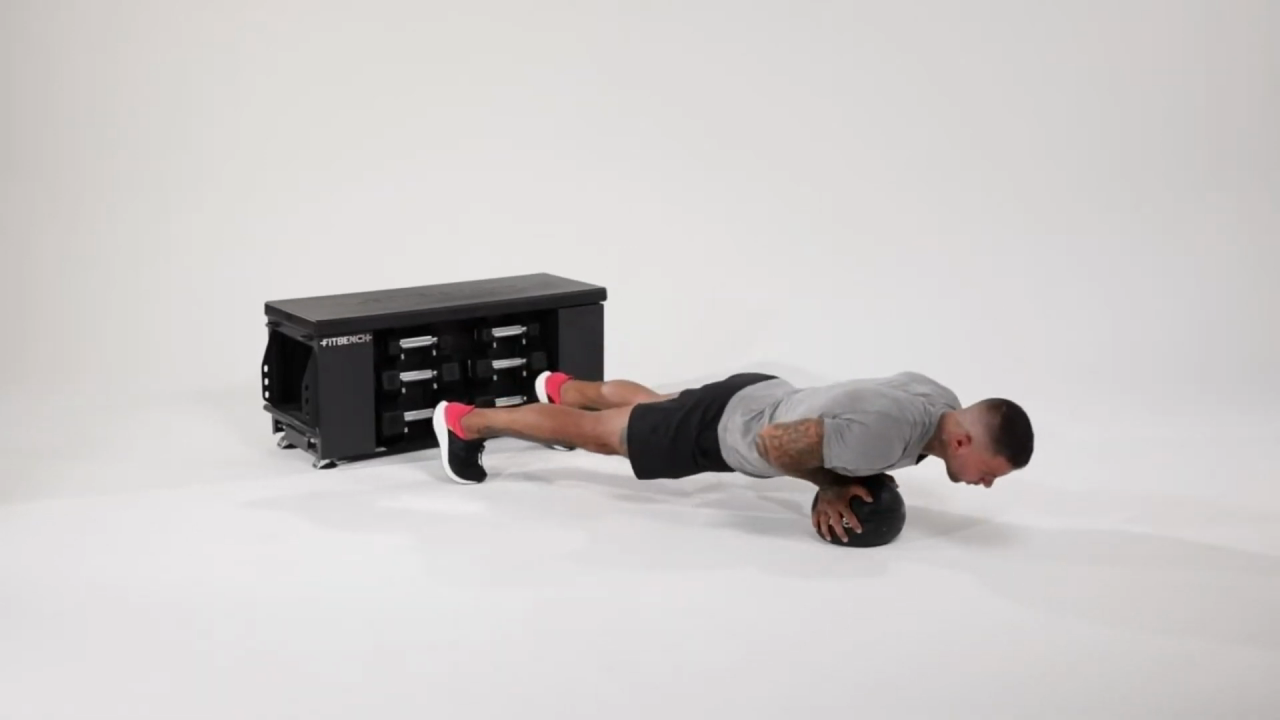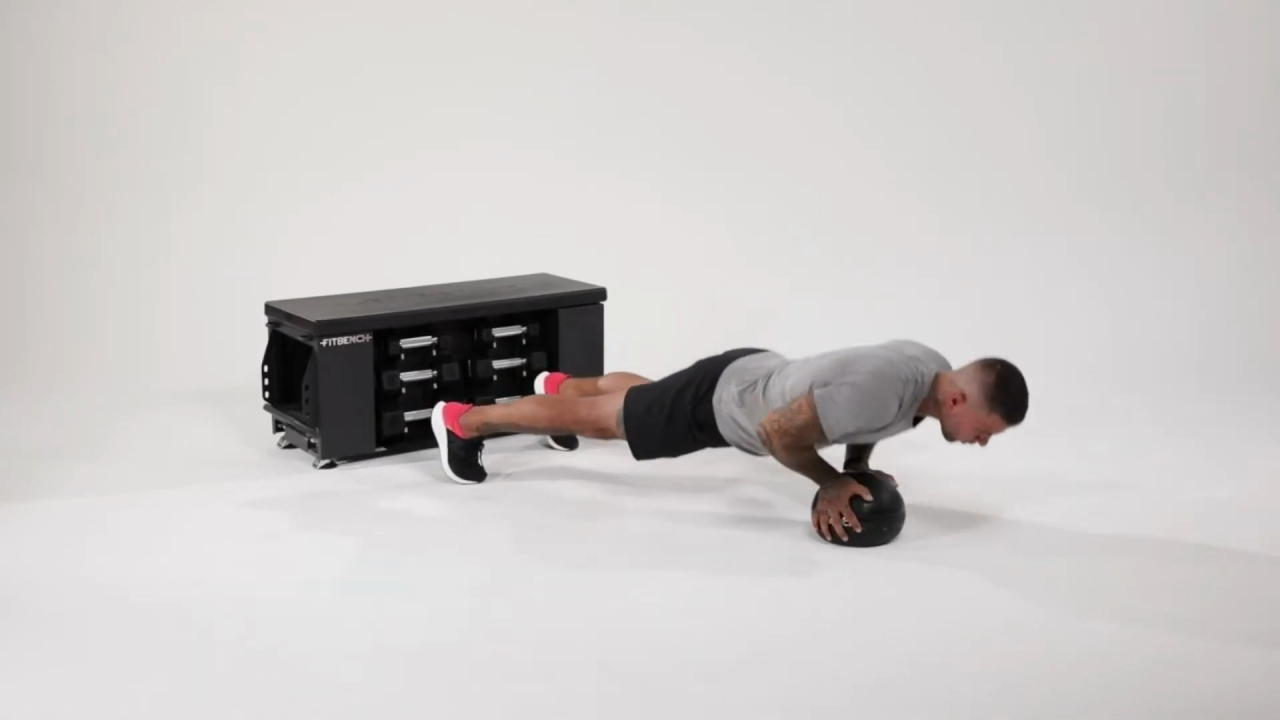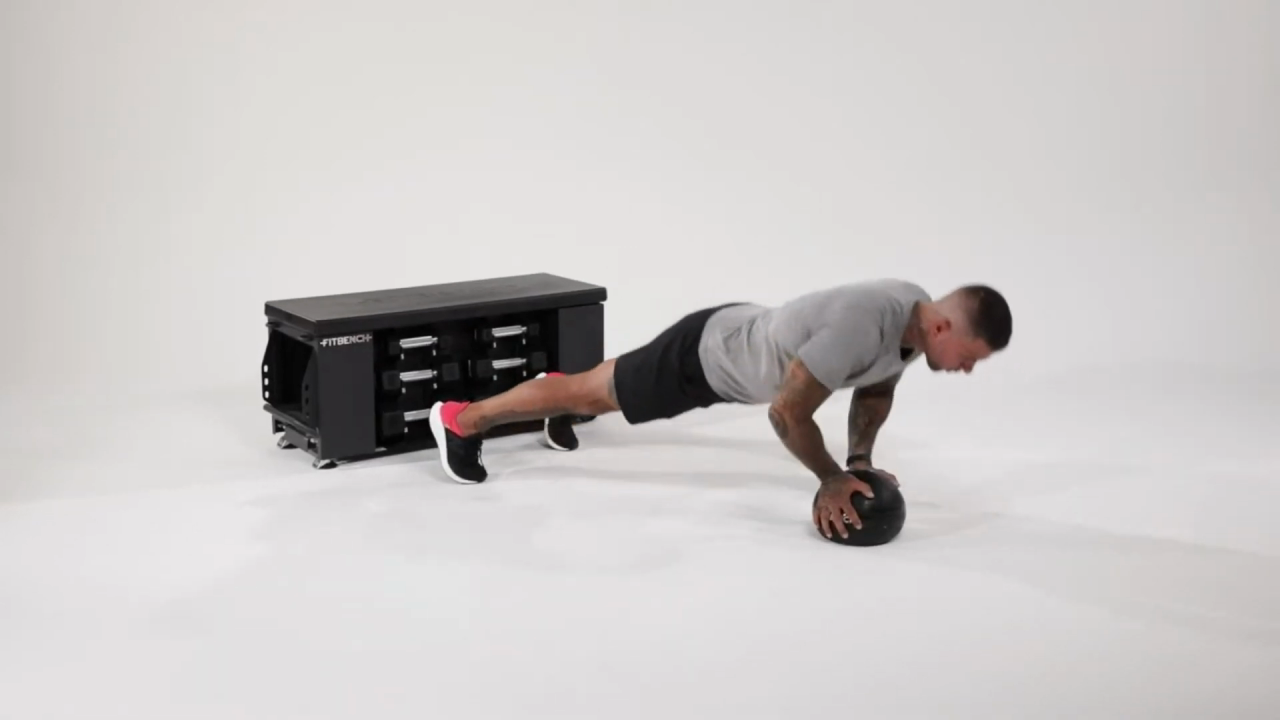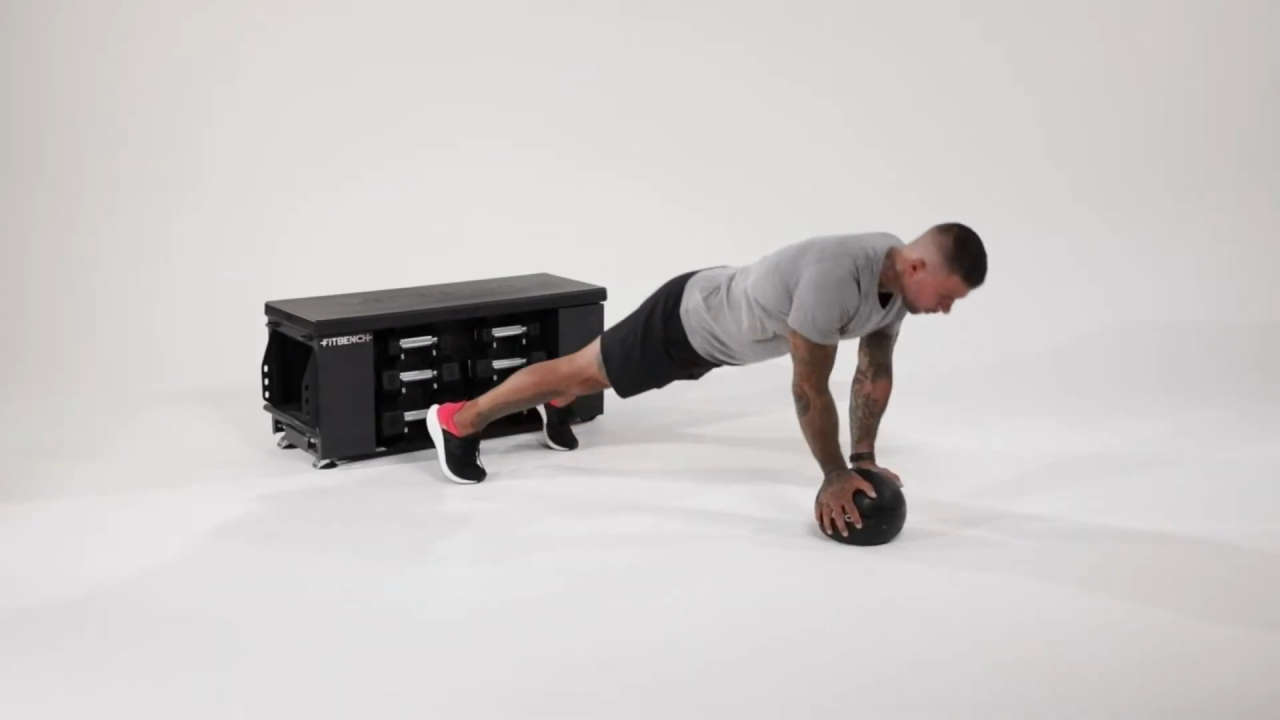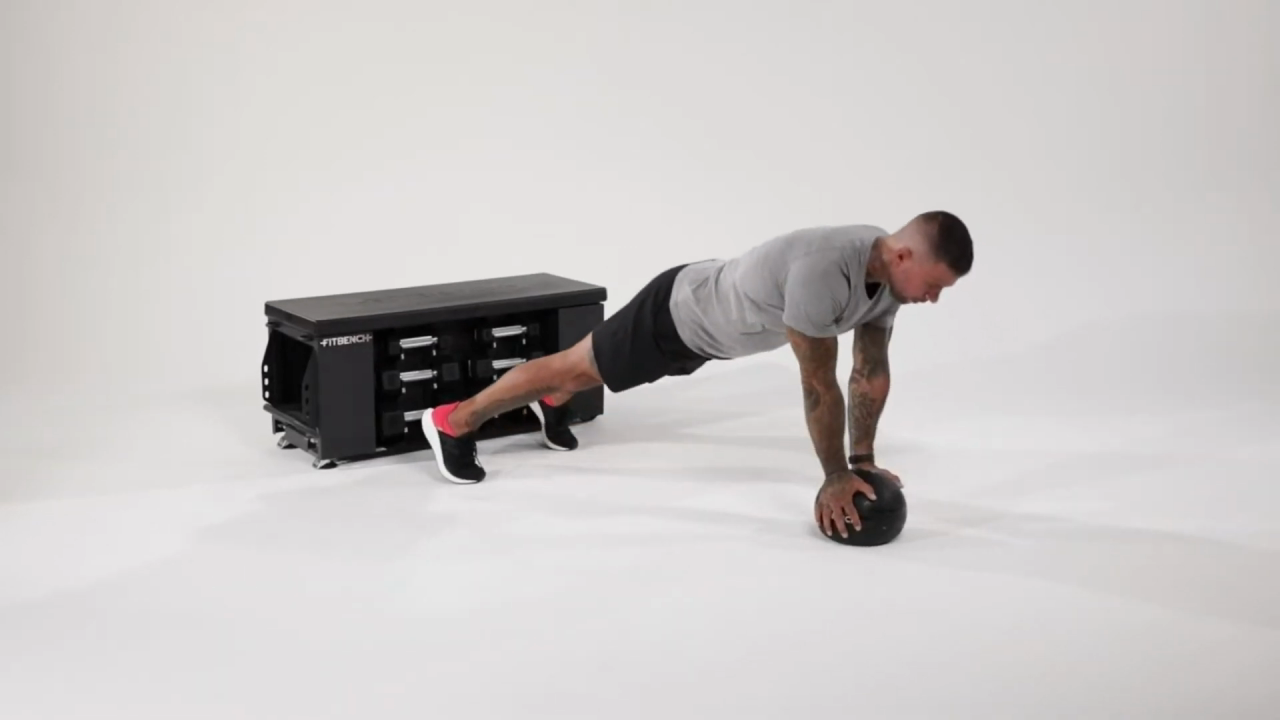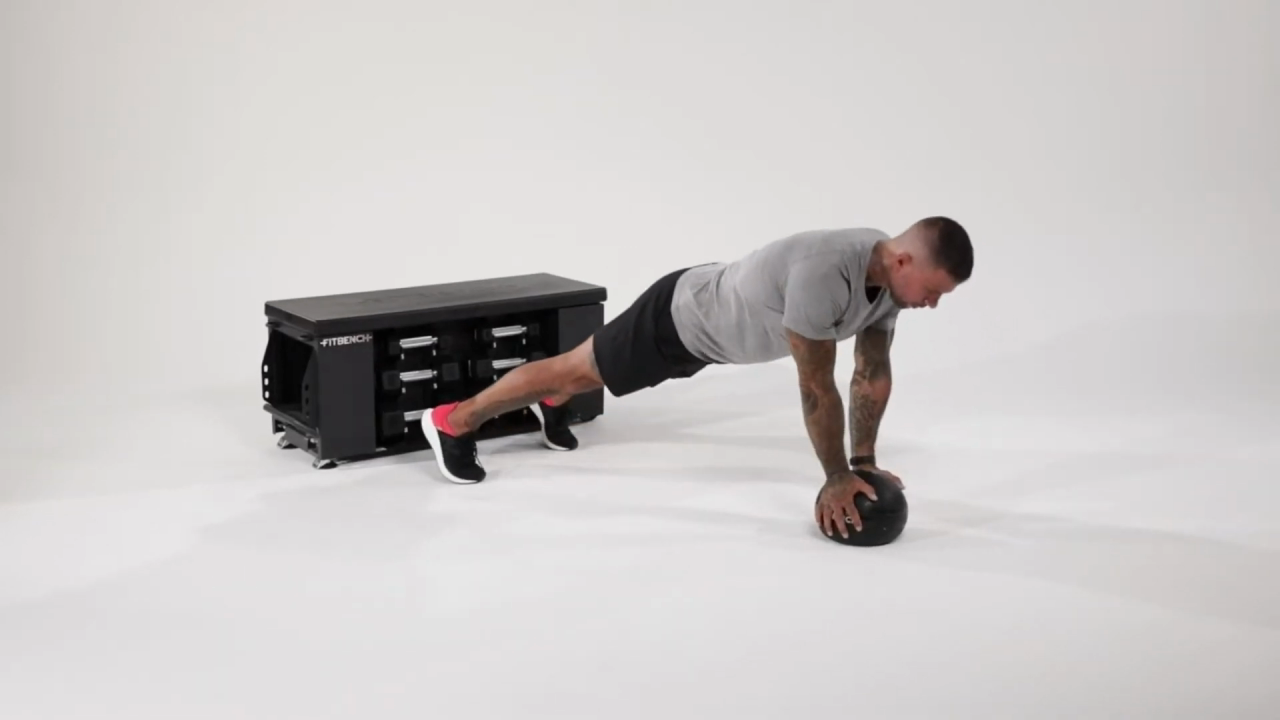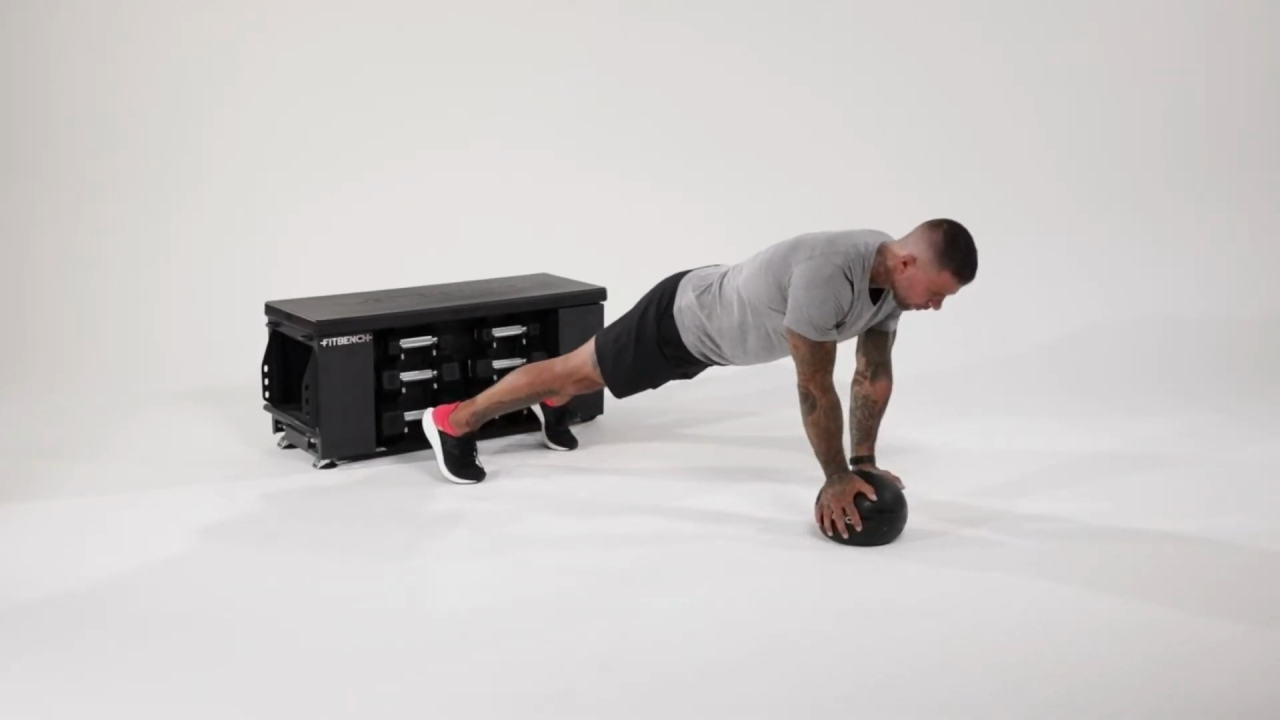
dt=0.2s
person 1, frame 1
left shoulder: (941, 403)
right shoulder: (886, 435)
right elbow: (774, 444)
left wrist: (859, 473)
right wrist: (831, 486)
left hip: (759, 397)
right hip: (723, 429)
left knee: (644, 404)
right knee: (598, 434)
left ankle: (561, 387)
right ankle: (463, 421)
person 1, frame 2
left shoulder: (931, 373)
right shoulder: (877, 391)
right elbow: (775, 432)
left wrist: (856, 467)
right wrist: (832, 485)
left hip: (751, 378)
right hip: (718, 403)
left knee: (638, 393)
right knee: (598, 420)
left ankle: (559, 382)
right ankle: (461, 422)
person 1, frame 3
left shoulder: (915, 319)
right shoulder: (860, 330)
left elbow: (873, 392)
right elbow: (785, 412)
left wrist: (861, 462)
right wrist: (832, 481)
left hip: (736, 350)
right hip: (706, 353)
left knee: (619, 382)
right knee: (595, 392)
left ankle: (555, 379)
right ankle: (460, 421)
person 1, frame 4
left shoulder: (897, 276)
right shoulder: (835, 279)
left elbow: (875, 372)
right elbow: (808, 389)
left wrist: (864, 460)
right wrist: (834, 479)
left hip: (719, 327)
right hip: (688, 318)
left knee: (604, 372)
right knee: (587, 370)
left ankle: (555, 406)
right ankle: (457, 421)
person 1, frame 5
left shoulder: (887, 269)
right shoulder: (823, 271)
left elbow: (871, 370)
right elbow: (820, 386)
left wrist: (864, 458)
right wrist: (836, 479)
left hip: (710, 325)
right hip: (678, 312)
left knee: (594, 370)
right knee: (578, 366)
left ankle: (552, 403)
right ankle: (453, 422)
person 1, frame 6
left shoulder: (888, 274)
right shoulder: (823, 274)
left elbow: (873, 372)
right elbow: (817, 388)
left wrist: (865, 460)
right wrist: (837, 480)
left hip: (712, 325)
right hip: (680, 316)
left knee: (596, 369)
right knee: (579, 369)
left ankle: (551, 405)
right ankle: (453, 422)
person 1, frame 7
left shoulder: (892, 276)
right shoulder: (828, 275)
left elbow: (874, 372)
right elbow: (815, 389)
left wrist: (865, 460)
right wrist: (837, 480)
left hip: (713, 326)
right hip: (683, 317)
left knee: (597, 370)
right knee: (579, 370)
left ankle: (552, 404)
right ankle: (453, 422)
